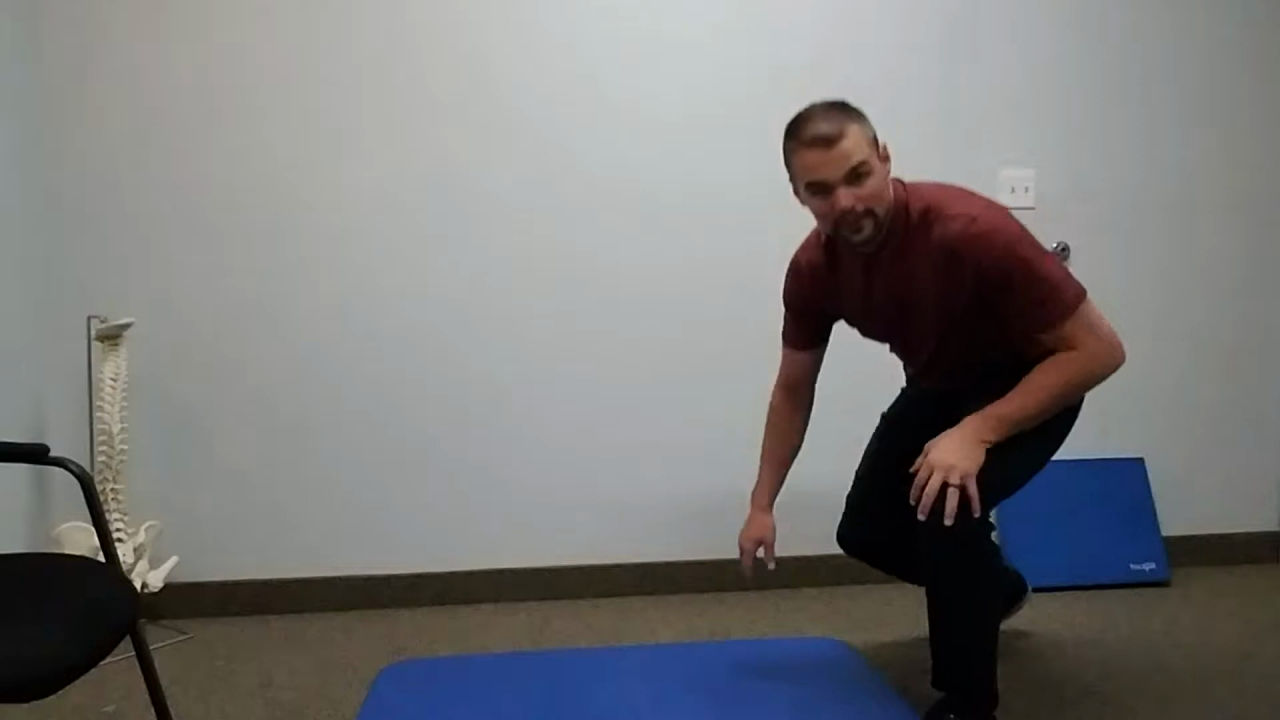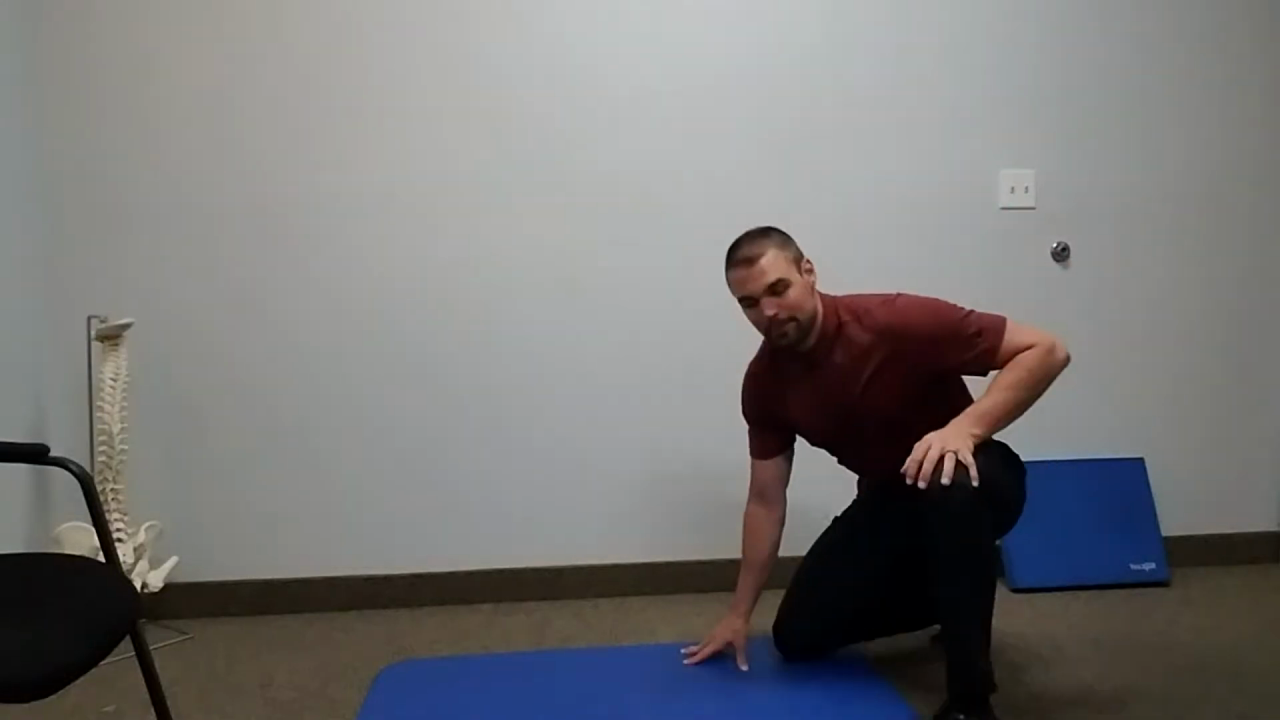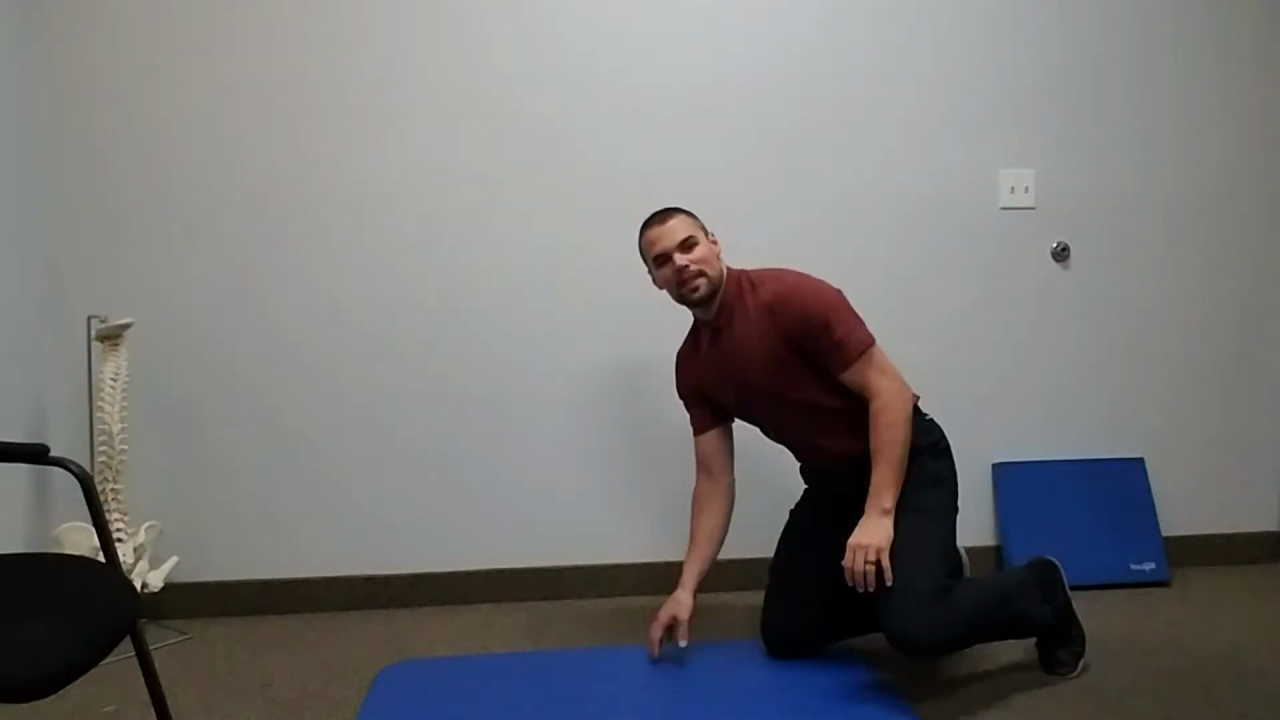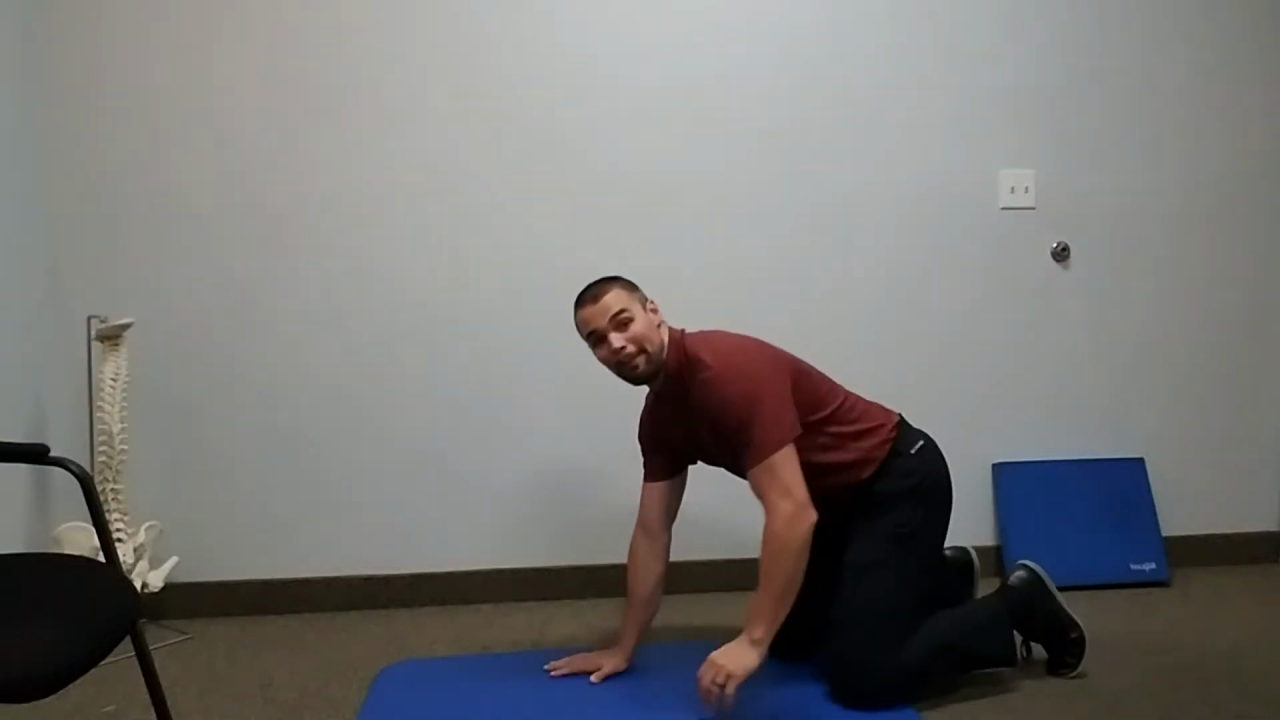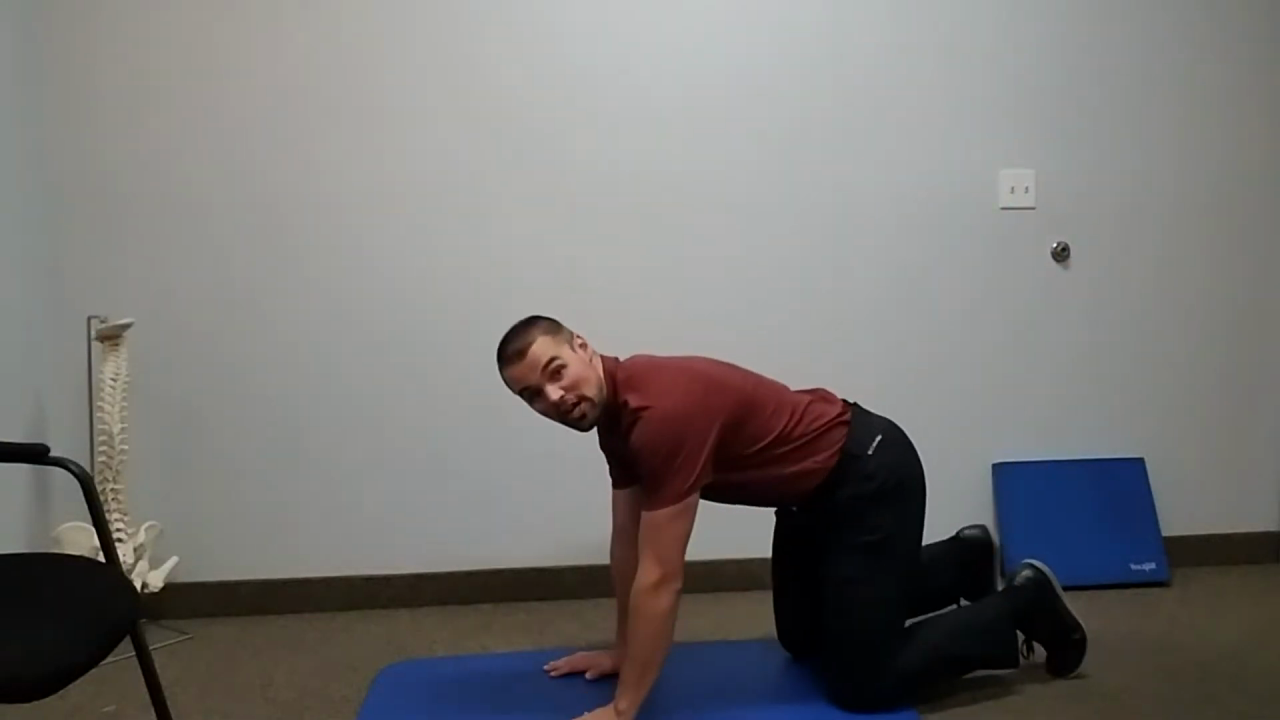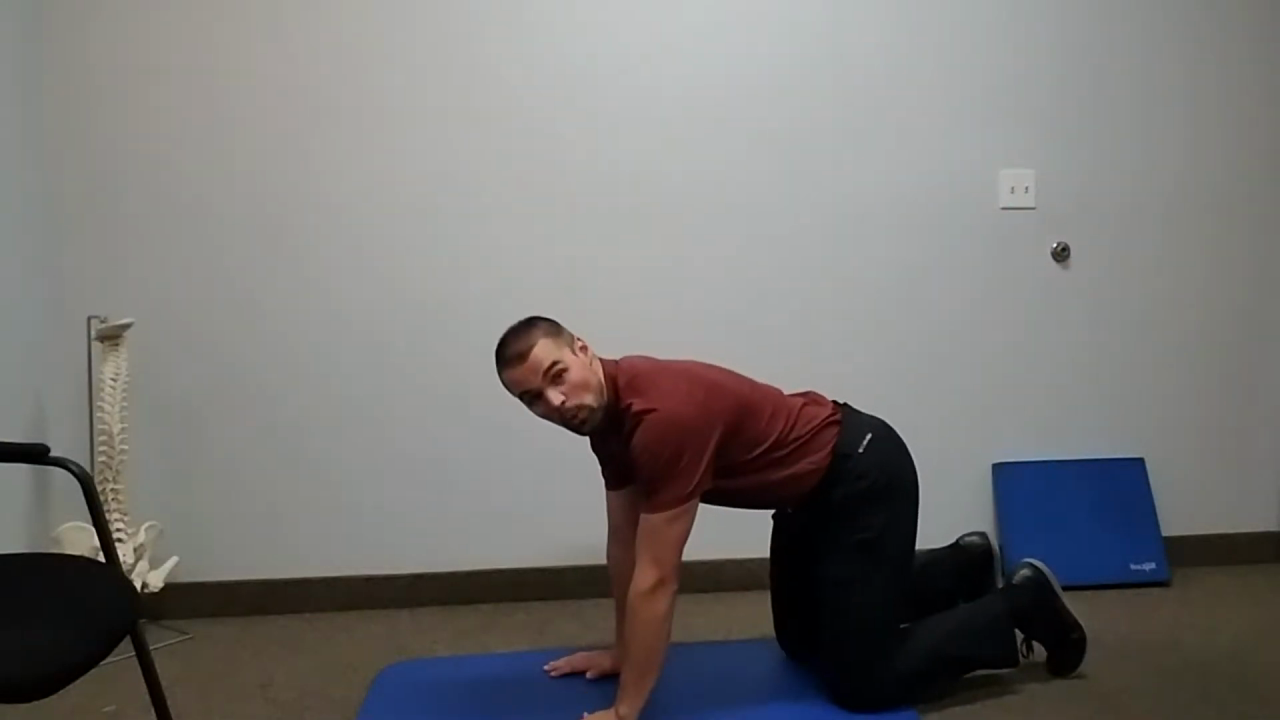
dt=0.5s
person 1, frame 1
left shoulder: (971, 232)
right shoulder: (813, 268)
left elbow: (1098, 350)
right elbow: (794, 390)
left wrist: (976, 434)
right wrist: (762, 504)
left hip: (1028, 388)
right hip: (936, 390)
left knee: (945, 510)
right knee: (866, 532)
right ankle: (993, 587)
person 1, frame 2
left shoulder: (898, 322)
right shoulder: (764, 384)
left elbow: (1045, 350)
right elbow: (766, 499)
left wrist: (964, 428)
right wrist: (739, 614)
left hip: (965, 476)
right hip: (888, 497)
left knee: (950, 487)
right knee: (801, 633)
right ankle: (952, 594)
person 1, frame 3
left shoulder: (790, 298)
right shoulder: (692, 364)
left elbow: (890, 393)
right elbow: (714, 477)
left wrist: (877, 514)
right wrist: (686, 589)
left hip: (904, 455)
right hip: (829, 480)
left knee: (915, 628)
right knee: (785, 634)
left ankle: (1041, 596)
right ankle: (934, 577)
person 1, frame 4
left shoulder: (731, 374)
right shoulder: (660, 415)
left elbow: (794, 516)
right elbow: (651, 533)
left wrist: (751, 644)
right wrist: (623, 646)
left hip: (901, 481)
right hip: (839, 493)
left knee: (862, 676)
right knee: (790, 638)
left ankle: (1018, 605)
right ankle: (942, 577)
person 1, frame 5
left shoulder: (662, 414)
right shoulder: (615, 413)
left elbow: (659, 581)
right elbow: (626, 544)
right wrist: (621, 651)
left hip: (870, 476)
right hip: (815, 483)
right knee: (804, 638)
left ankle: (1023, 606)
right ankle: (962, 562)
person 1, frame 6
left shoulder: (664, 417)
right shoulder: (607, 411)
left elbow: (656, 582)
right elbow: (624, 544)
right wrist: (621, 650)
left hip: (863, 475)
right hip: (811, 486)
right knee: (801, 642)
left ankle: (1020, 604)
right ankle: (962, 567)
